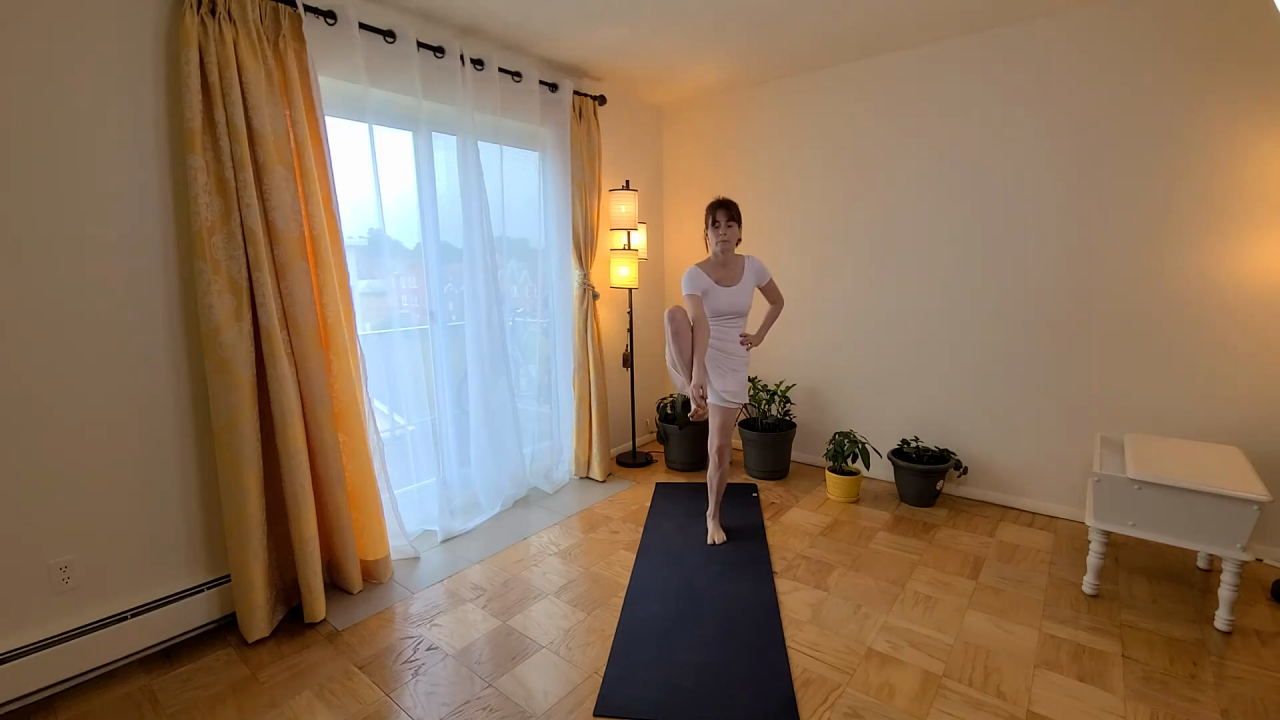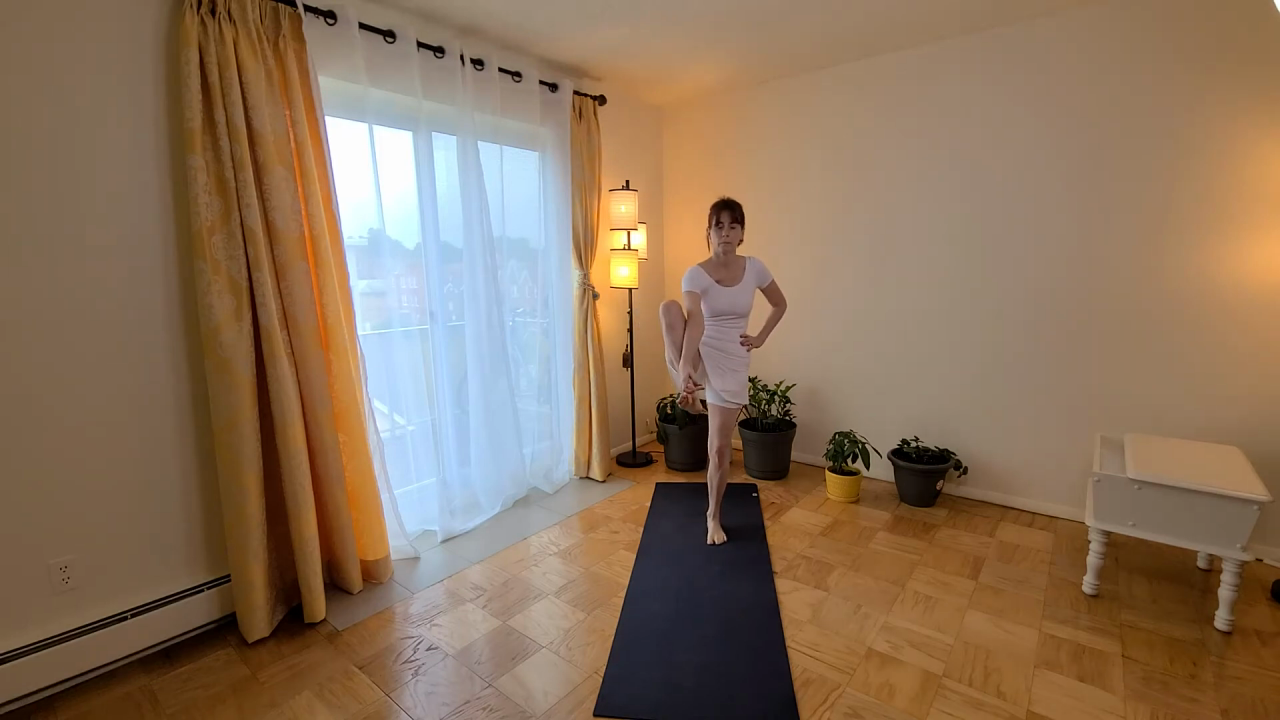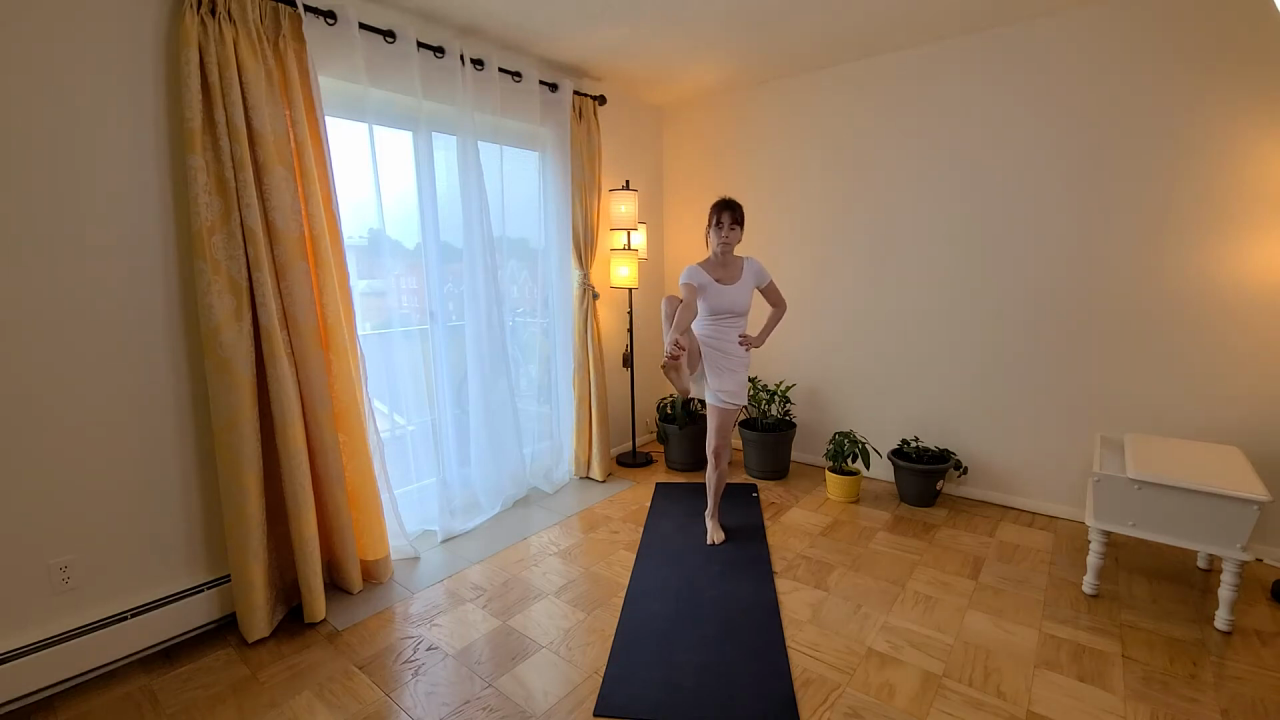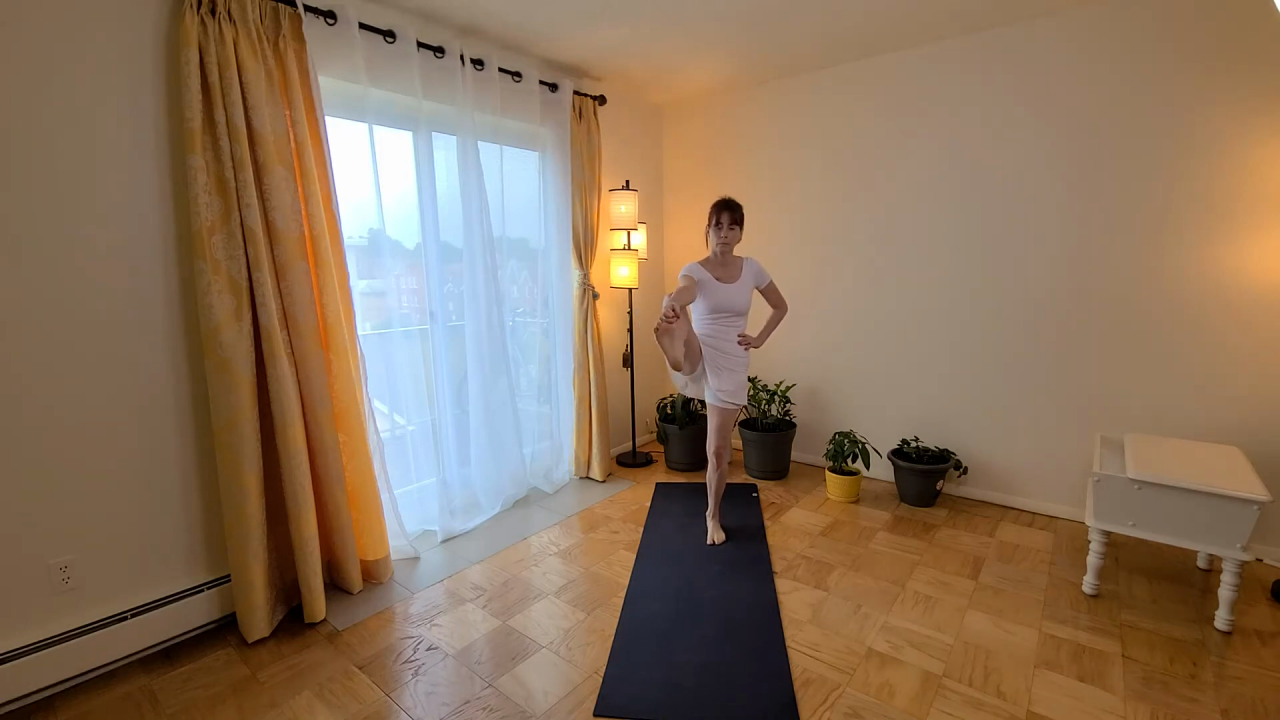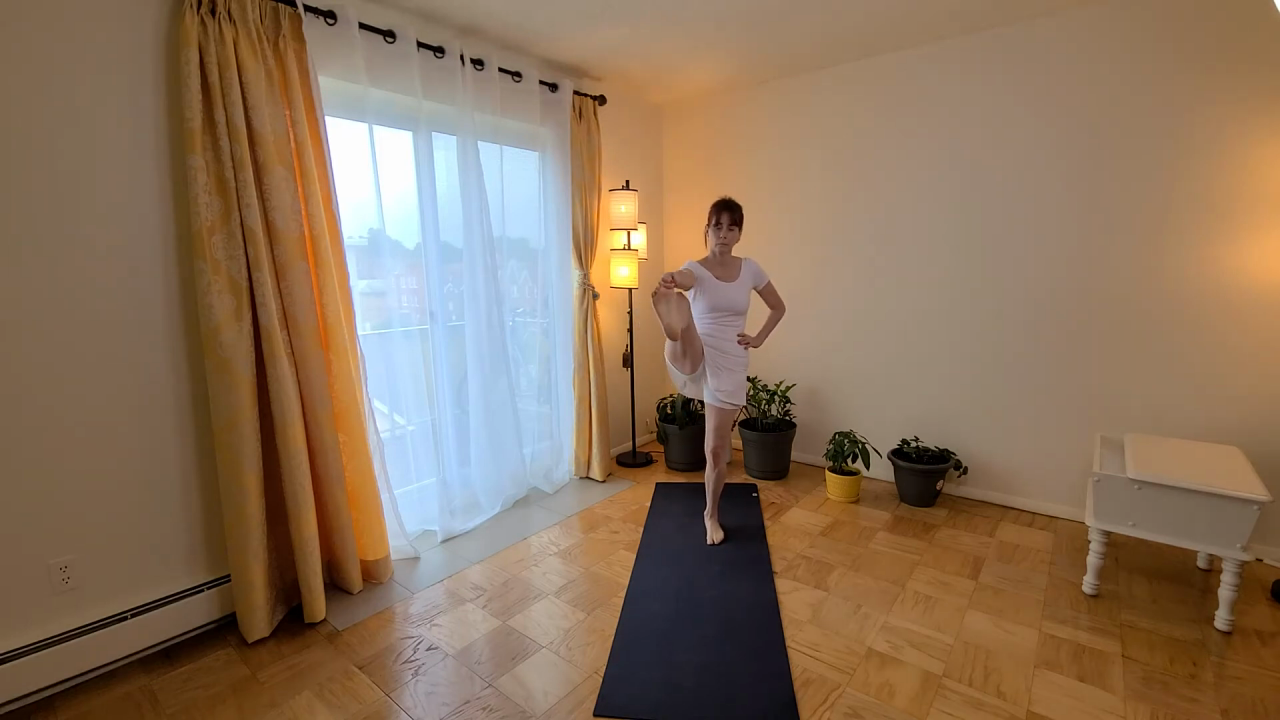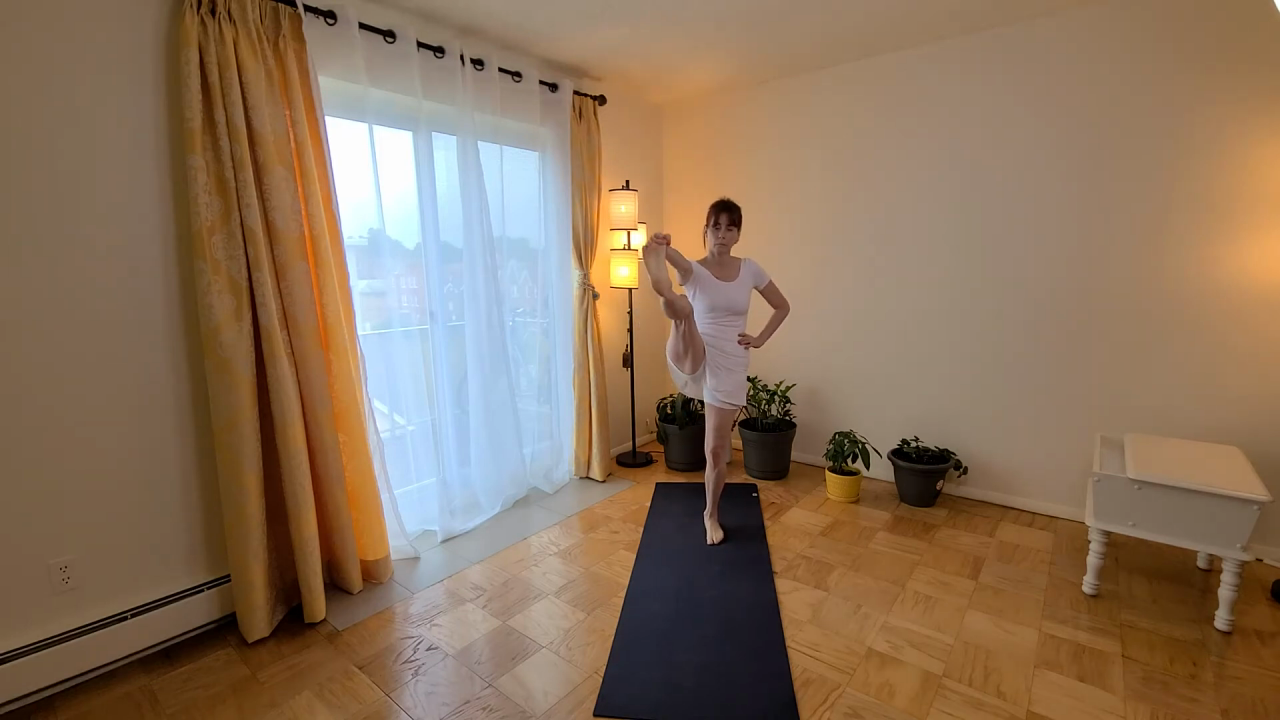
dt=0.3s
person 1, frame 1
left shoulder: (753, 267)
right shoulder: (694, 276)
left elbow: (777, 301)
right elbow: (700, 325)
left wrist: (759, 336)
right wrist: (697, 375)
left hip: (731, 365)
right hip: (693, 358)
left knee: (720, 447)
right knee: (674, 314)
left ankle: (713, 516)
right ankle: (695, 395)
person 1, frame 2
left shoulder: (754, 268)
right shoulder: (696, 275)
left elbow: (780, 304)
right elbow: (695, 320)
left wrist: (760, 338)
right wrist: (687, 366)
left hip: (731, 364)
right hip: (695, 356)
left knee: (720, 447)
right knee: (669, 307)
left ankle: (713, 515)
right ankle: (688, 386)
person 1, frame 3
left shoulder: (752, 268)
right shoulder: (694, 273)
left elbow: (779, 305)
right elbow: (688, 308)
left wrist: (759, 339)
right wrist: (676, 335)
left hip: (730, 365)
right hip: (696, 357)
left knee: (718, 448)
right knee: (670, 302)
left ankle: (712, 516)
right ankle: (679, 369)
person 1, frame 4
left shoulder: (751, 269)
right shoulder: (694, 271)
left elbow: (781, 307)
right elbow: (684, 293)
left wrist: (759, 339)
right wrist: (672, 307)
left hip: (730, 365)
right hip: (695, 357)
left knee: (719, 448)
right knee: (670, 302)
left ankle: (713, 515)
right ankle: (674, 349)
person 1, frame 5
left shoulder: (750, 269)
right shoulder: (696, 270)
left elbow: (778, 307)
right elbow: (682, 278)
left wrist: (758, 339)
right wrist: (671, 282)
left hip: (729, 365)
right hip: (692, 359)
left knee: (716, 448)
right knee: (680, 303)
left ankle: (711, 514)
right ankle: (673, 321)
person 1, frame 6
left shoulder: (750, 269)
right shoulder: (694, 270)
left elbow: (782, 307)
right elbow: (679, 264)
left wrist: (760, 340)
right wrist: (663, 251)
left hip: (730, 366)
right hip: (692, 358)
left knee: (717, 447)
right knee: (682, 305)
left ankle: (711, 514)
